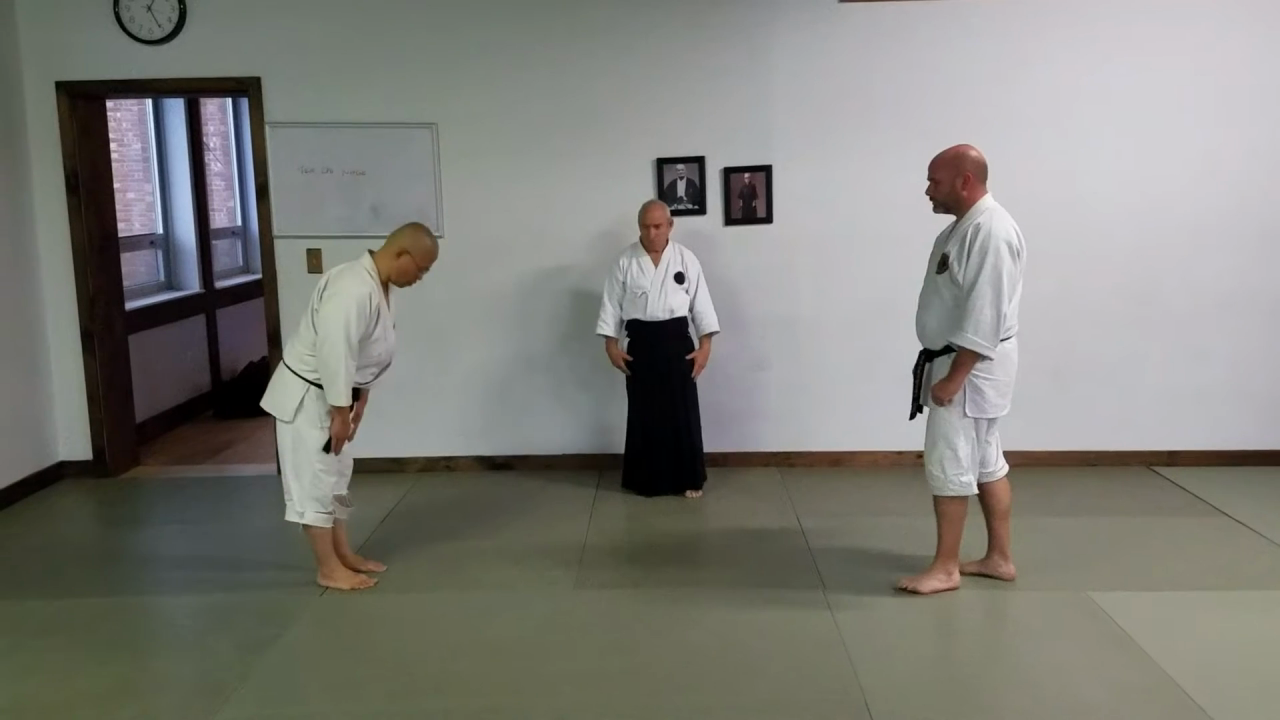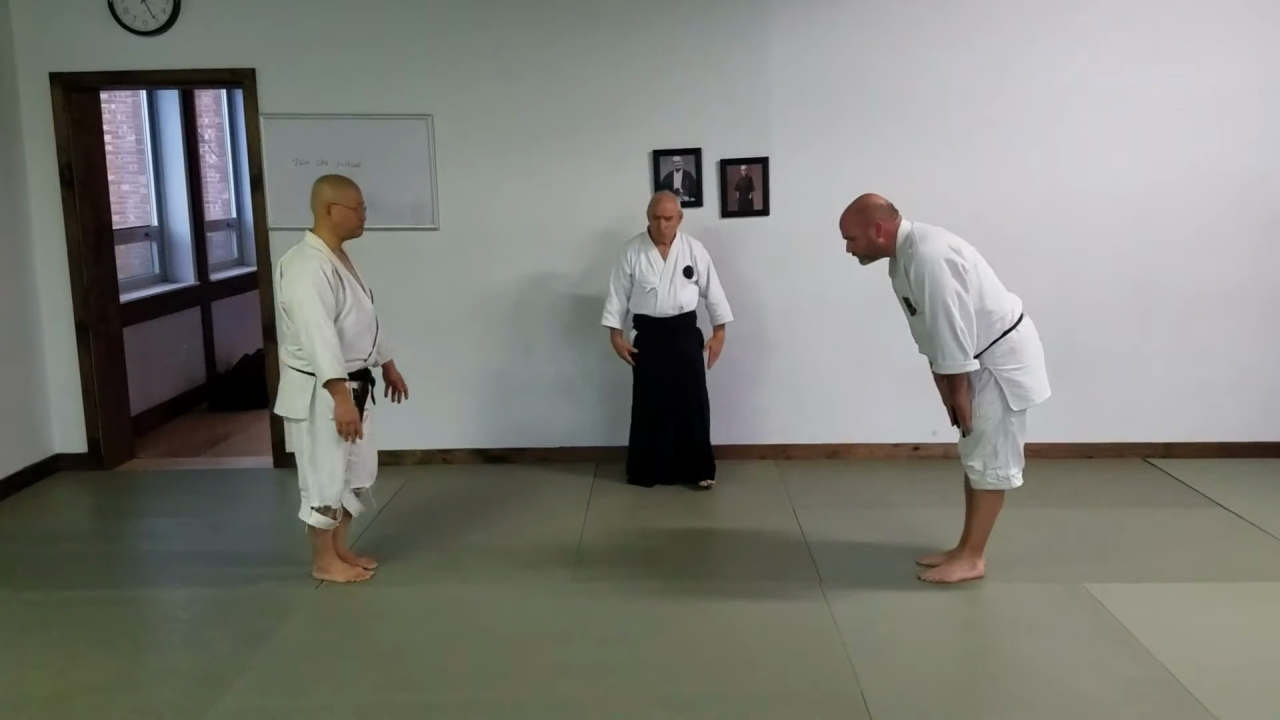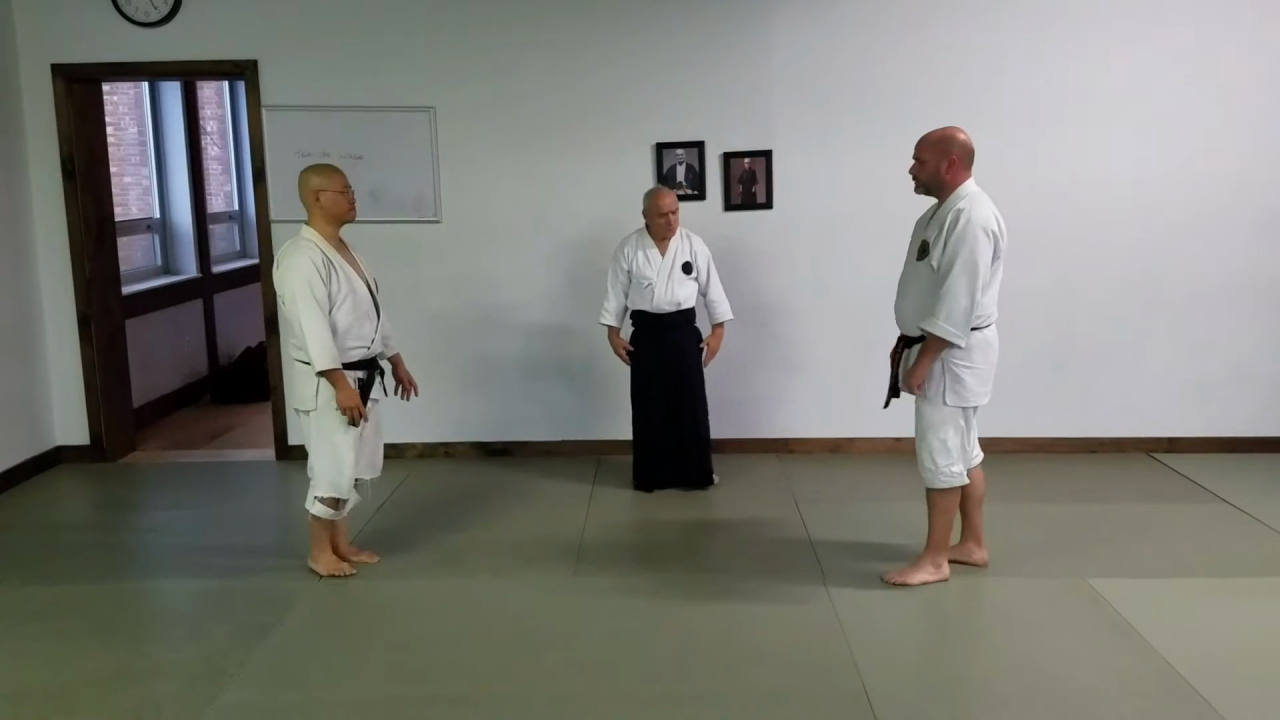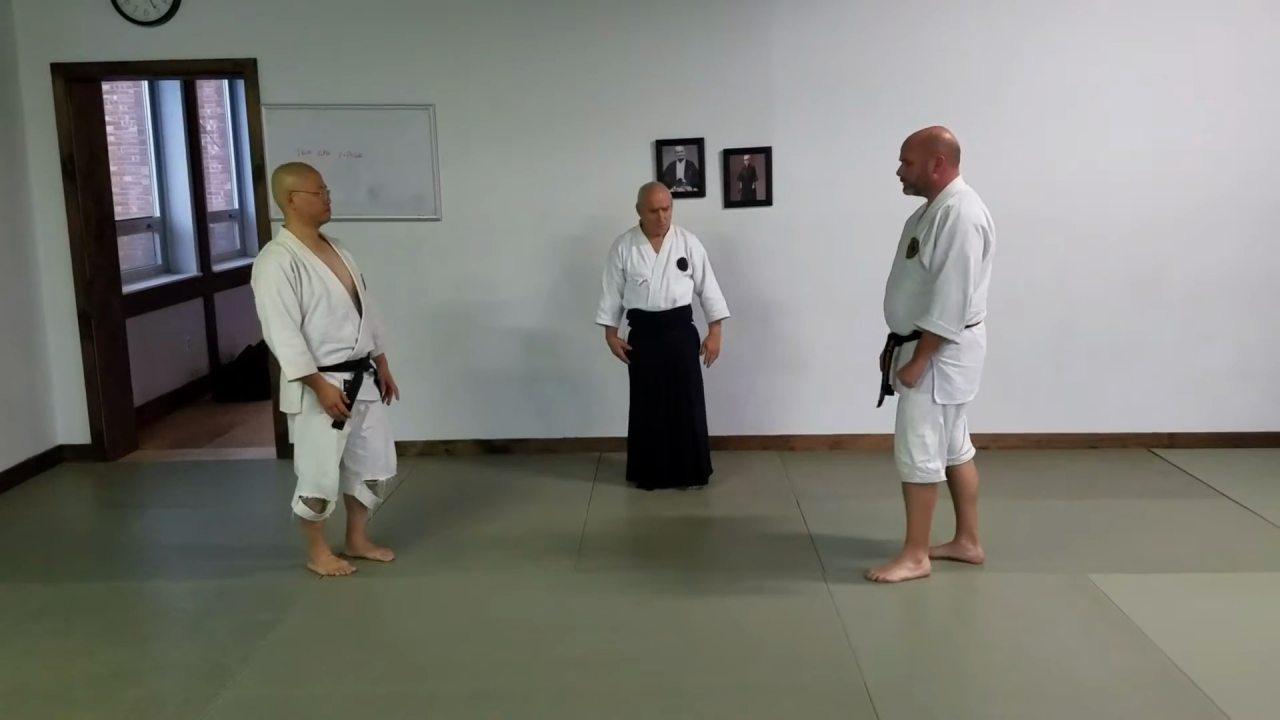
dt=1s
person 1, frame 1
left shoulder: (991, 230)
right shoulder: (965, 225)
left elbow: (985, 317)
left wrist: (953, 378)
right wrist: (941, 368)
left hip: (972, 367)
right hip: (956, 363)
left knee: (948, 465)
right knee: (984, 462)
left ankle: (946, 566)
right ankle: (999, 558)
person 1, frame 2
left shoulder: (926, 256)
right shoulder: (905, 252)
left elbow: (952, 330)
right elbow: (933, 330)
left wrist: (959, 392)
right wrist: (945, 387)
left hip: (1002, 356)
right hip: (983, 356)
left knee: (990, 458)
right knee: (976, 454)
left ankle: (971, 557)
right ankle: (966, 547)
person 1, frame 3
left shoulder: (970, 216)
right shoulder: (944, 210)
left elbow: (957, 303)
left wrist: (922, 360)
right wrist: (906, 345)
left hip: (951, 354)
right hip: (937, 350)
left knee: (940, 456)
right knee: (962, 451)
left ankle: (934, 560)
right ankle: (972, 544)
person 1, frame 4
left shoulder: (960, 215)
right shoulder: (933, 210)
left elbow: (950, 302)
left wrist: (919, 360)
right wrist: (896, 346)
left hip: (940, 352)
right hip: (924, 347)
left knee: (918, 451)
right knee: (952, 446)
left ankle: (915, 555)
right ankle: (967, 541)
person 2, frame 1
left shoulder: (379, 285)
right shoulder: (353, 289)
left elbow: (368, 354)
right elbow: (336, 354)
left wrist: (358, 401)
right wrist: (340, 413)
left hip: (330, 394)
right hip: (306, 395)
left knee: (334, 476)
right knee: (313, 481)
left ankle: (344, 554)
right ankle: (328, 569)
person 2, frame 2
left shoulder: (338, 257)
right shoulder: (307, 265)
left elbow: (362, 321)
right elbow: (318, 335)
left wrist: (387, 365)
right wrist: (340, 397)
left hip: (350, 384)
right hip: (319, 391)
left knee: (356, 472)
right knee: (326, 477)
left ankle: (339, 548)
right ankle: (324, 561)
person 2, frame 3
left shoulder: (343, 249)
right shoulder: (302, 257)
left elbow: (371, 312)
right elbow: (313, 327)
left wrist: (396, 361)
right wrist: (340, 385)
left hip: (361, 375)
right hip: (327, 382)
left knee: (354, 466)
right knee: (332, 468)
left ankle: (339, 542)
right ankle: (319, 551)
person 2, frame 4
left shoulder: (336, 249)
right shoulder: (277, 260)
left elbow: (364, 309)
right elbow: (283, 334)
left wrist: (382, 364)
right wrist: (320, 385)
left hip: (360, 378)
right hip: (317, 385)
left knee: (372, 463)
right knee: (319, 471)
left ankle: (356, 540)
right ankle: (318, 552)
person 3, frame 1
left shoulder: (685, 258)
right shoulder: (626, 260)
left elbow: (700, 302)
right elbow: (612, 304)
left wrist: (705, 345)
right wrist: (612, 345)
left hip: (677, 342)
right hip: (641, 344)
left knee: (683, 412)
right knee: (644, 414)
left ankle: (688, 479)
right ankle: (645, 479)
person 3, frame 2
left shoulder: (693, 249)
right shoulder: (632, 251)
left elbow: (712, 291)
right elbow: (618, 295)
left wrist: (719, 332)
right wrist: (616, 335)
left hip: (685, 334)
right hip: (648, 336)
left knee: (692, 403)
right knee: (649, 406)
left ankle: (699, 470)
right ankle: (647, 470)
person 3, frame 3
left shoulder: (693, 244)
right shoulder: (629, 248)
left elbow: (711, 288)
right elbow: (617, 292)
left wrist: (717, 330)
right wrist: (613, 333)
left hip: (683, 332)
right hip: (646, 334)
left knee: (690, 403)
right knee: (648, 407)
left ankle: (695, 471)
right ankle: (650, 473)
person 3, frame 4
left shoulder: (688, 242)
right shoulder: (623, 246)
left elbow: (707, 287)
right elbow: (612, 292)
left wrist: (715, 331)
right wrist: (611, 334)
left hip: (680, 331)
right hip: (643, 333)
left knee: (687, 403)
right knee: (647, 405)
left ankle: (690, 471)
right ankle: (649, 472)
